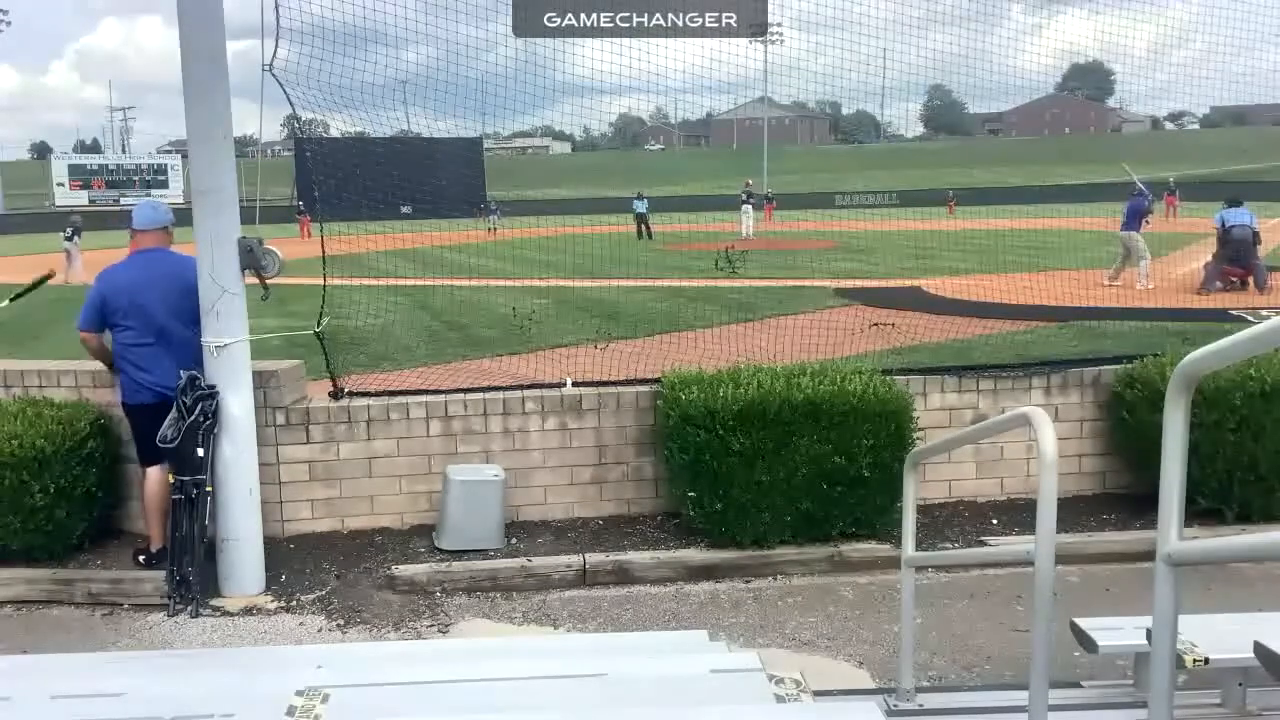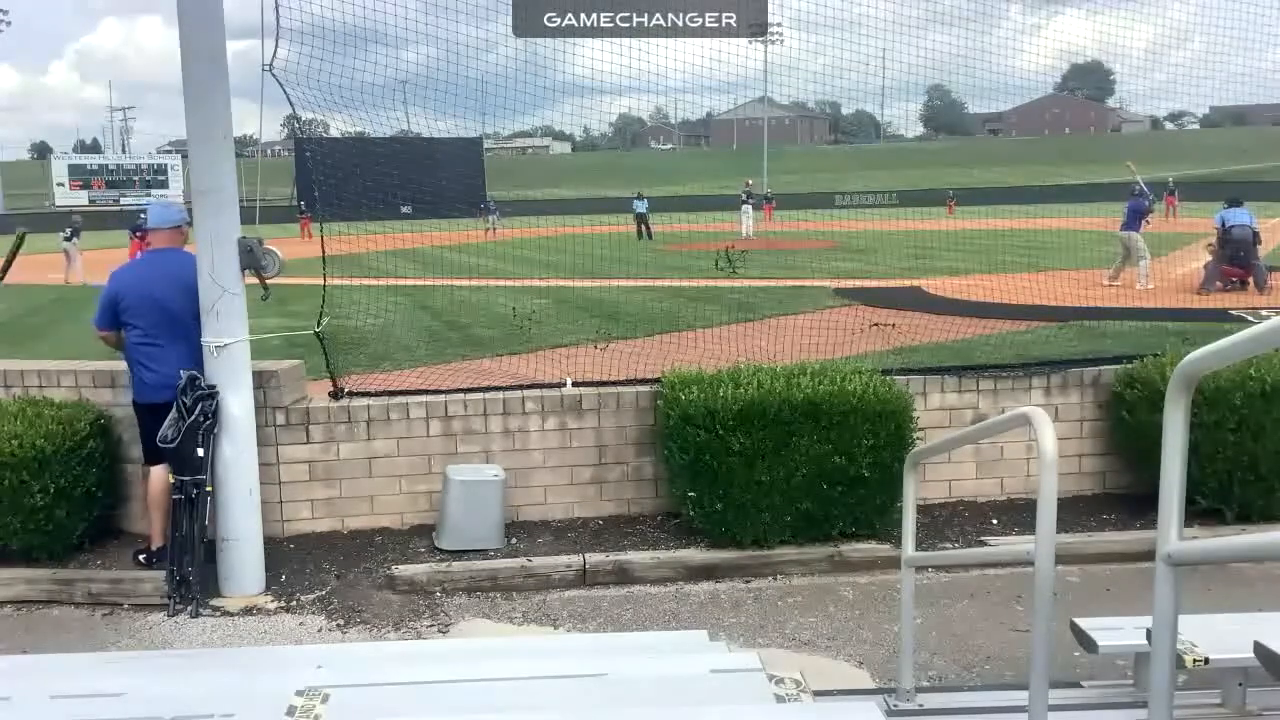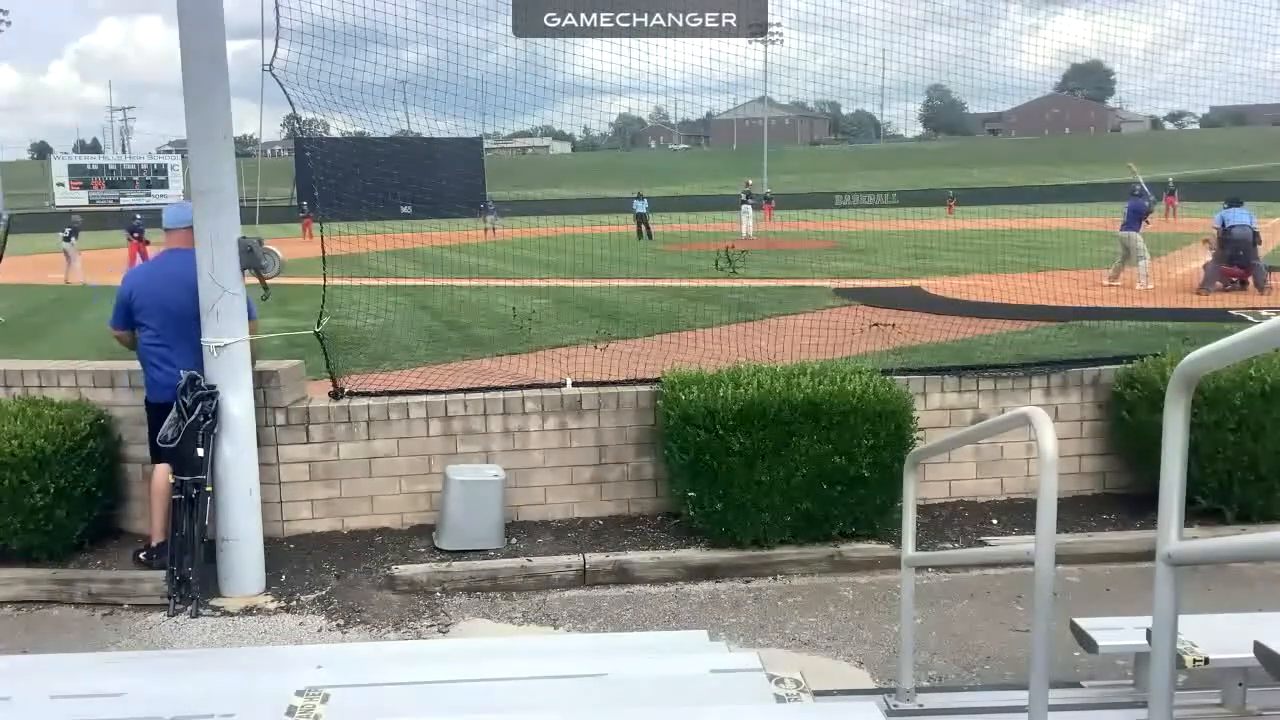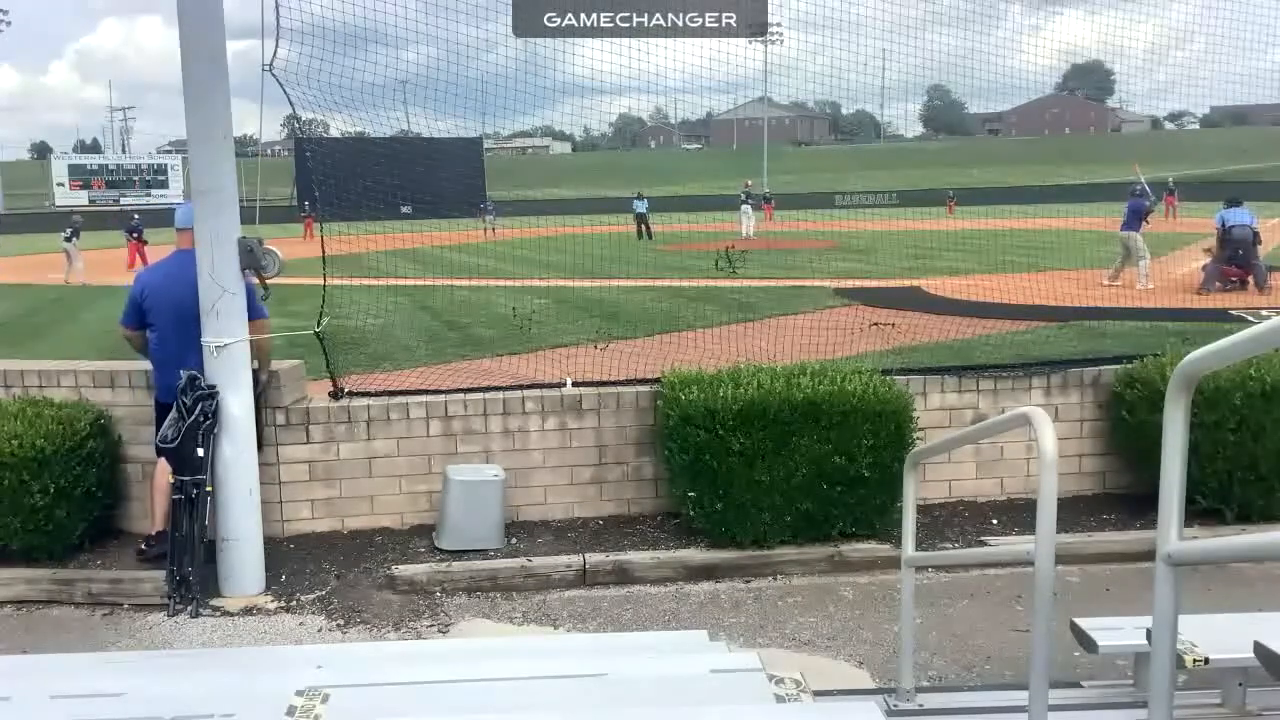
dt=0.2s
person 1, frame 1
left shoulder: (109, 279)
right shoulder: (194, 269)
left elbow: (88, 336)
left wrist: (114, 362)
right wrist: (209, 366)
left hip: (142, 391)
left knee: (156, 466)
left ankle: (156, 548)
person 1, frame 2
left shoulder: (122, 278)
right shoulder: (203, 269)
left elbow: (106, 334)
left hip: (151, 389)
left knee: (159, 465)
left ankle: (158, 547)
person 1, frame 3
left shoulder: (138, 278)
left elbow: (121, 333)
right elbow: (247, 327)
left hip: (162, 389)
left knee: (164, 463)
left ankle: (157, 544)
person 1, frame 4
left shoulder: (147, 277)
left elbow: (131, 333)
right elbow: (257, 326)
right wrist: (263, 368)
left hip: (171, 389)
left knee: (168, 457)
left ankle: (158, 534)
